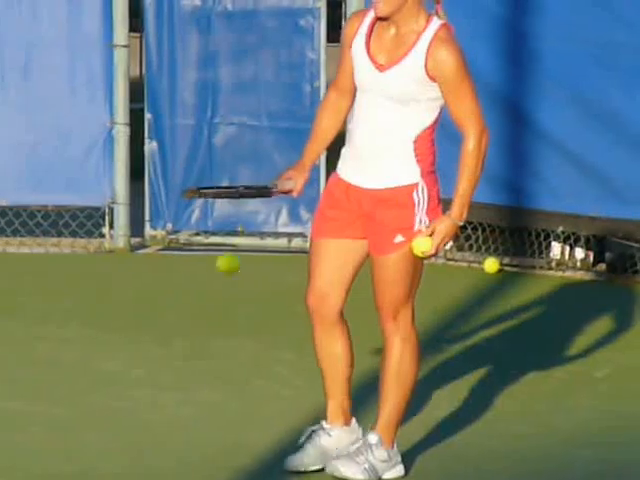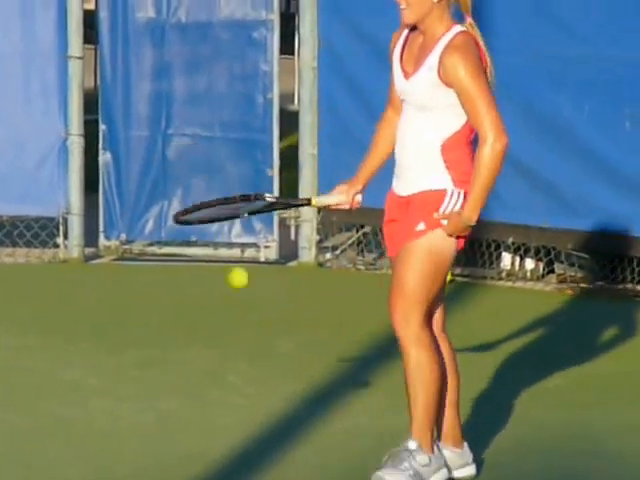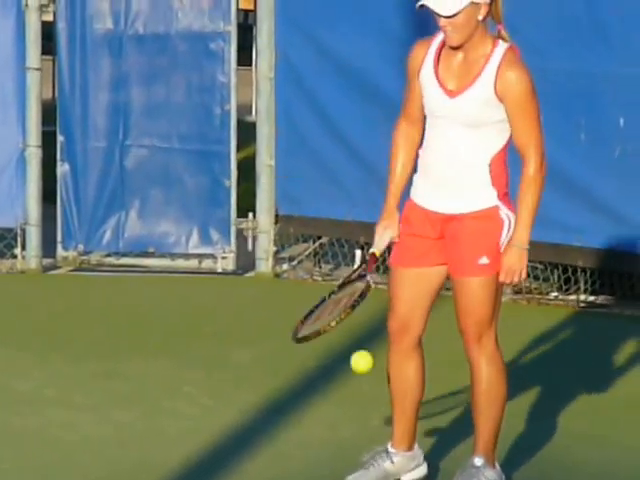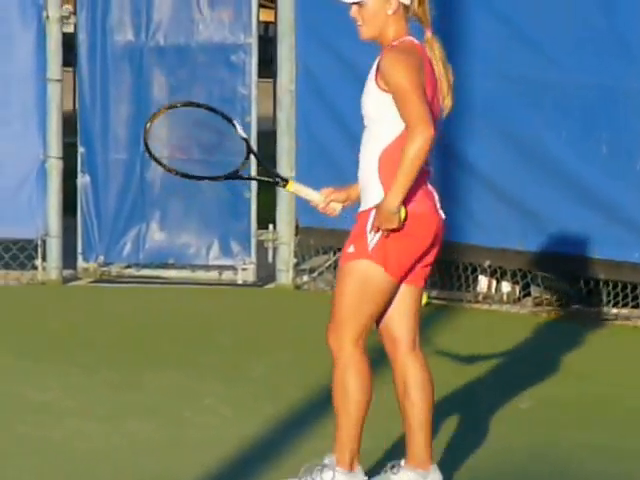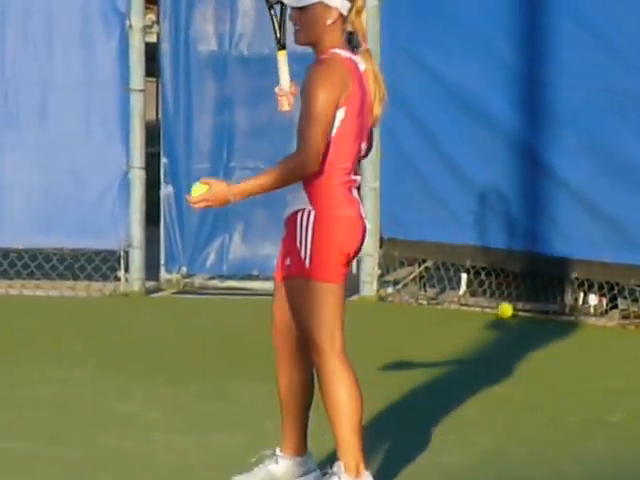
dt=1s
person 1, frame 1
left shoulder: (440, 48)
left elbow: (476, 135)
left wrist: (457, 213)
right wrist: (305, 163)
left hip: (405, 195)
right hip: (348, 187)
left knee: (393, 319)
right knee: (321, 302)
right ankle: (340, 426)
person 1, frame 2
left shoulder: (458, 53)
right shoulder: (403, 40)
left elbow: (495, 138)
left wrist: (470, 211)
right wrist: (360, 180)
left hip: (443, 199)
right hip: (404, 198)
left knee: (406, 318)
right knee: (424, 323)
person 1, frame 3
left shoulder: (508, 71)
right shoulder: (423, 53)
left elbow: (534, 159)
left wrist: (520, 239)
right wrist: (390, 206)
left hip: (482, 219)
right hip: (423, 213)
left knee: (478, 341)
right knee: (401, 330)
person 1, frame 4
left shoulder: (398, 57)
right shoulder: (420, 58)
left elbow: (422, 133)
left wrist: (387, 202)
right wrist: (355, 191)
left hip: (392, 223)
right hip: (416, 215)
left knee: (343, 340)
right knee: (400, 345)
person 1, frame 5
left shoulder: (326, 71)
right shoulder: (361, 69)
left elbow: (306, 161)
left wrist: (235, 191)
left hip: (317, 221)
right hip: (342, 217)
left knee: (327, 354)
right knee: (286, 341)
